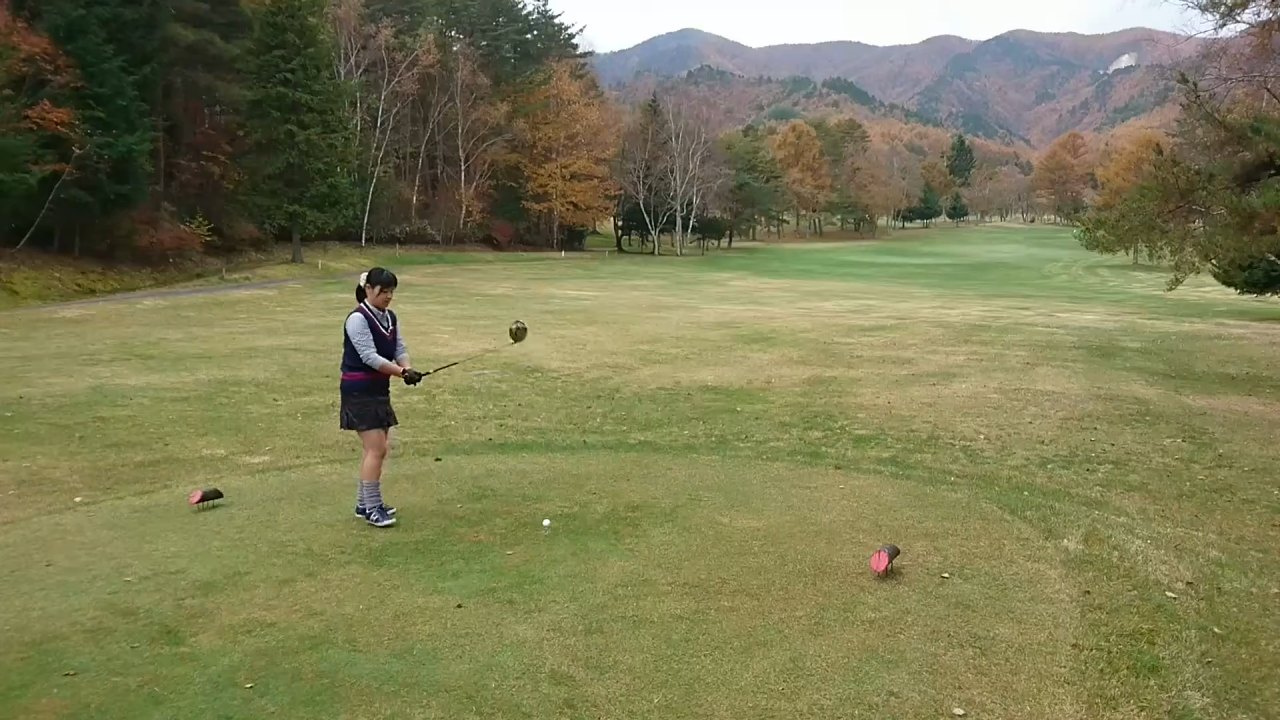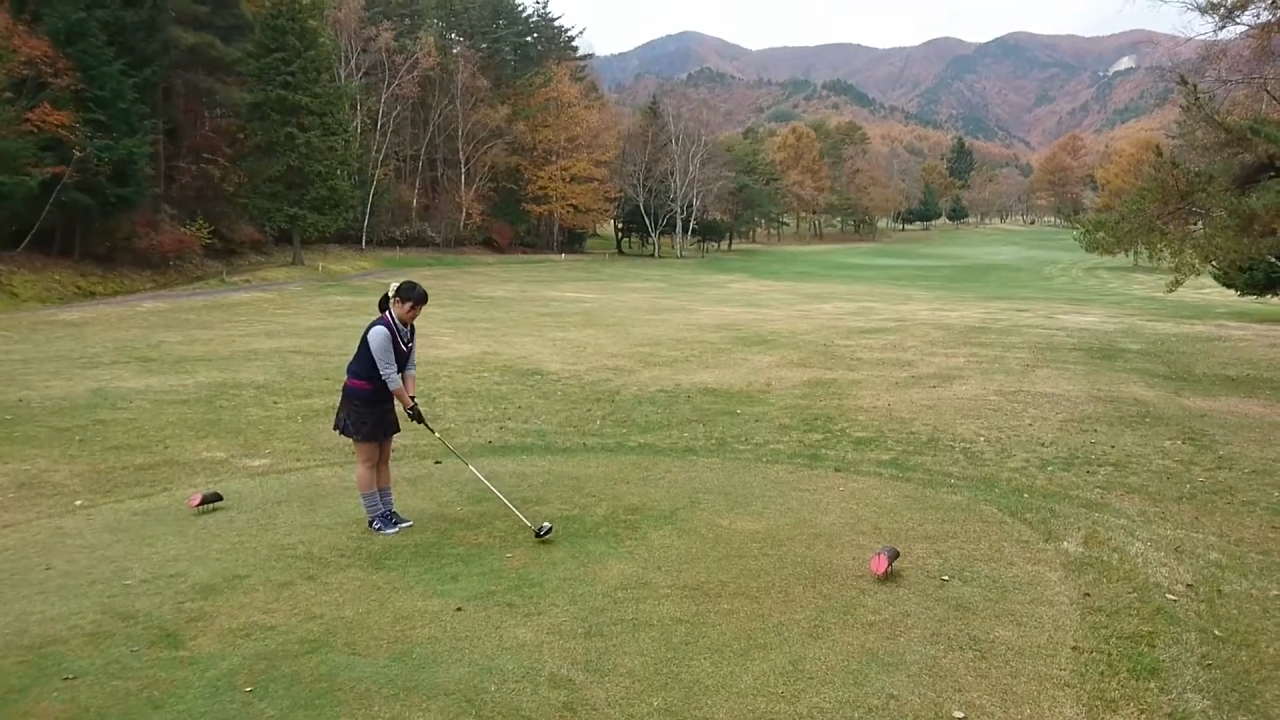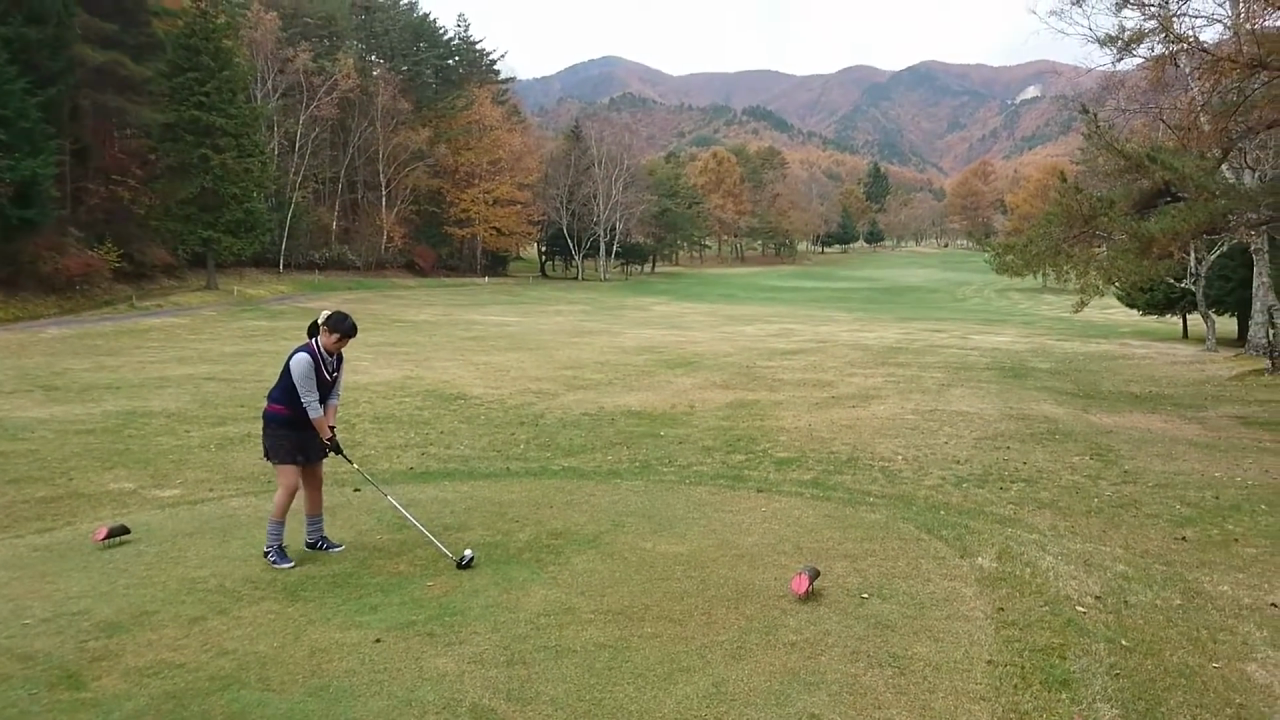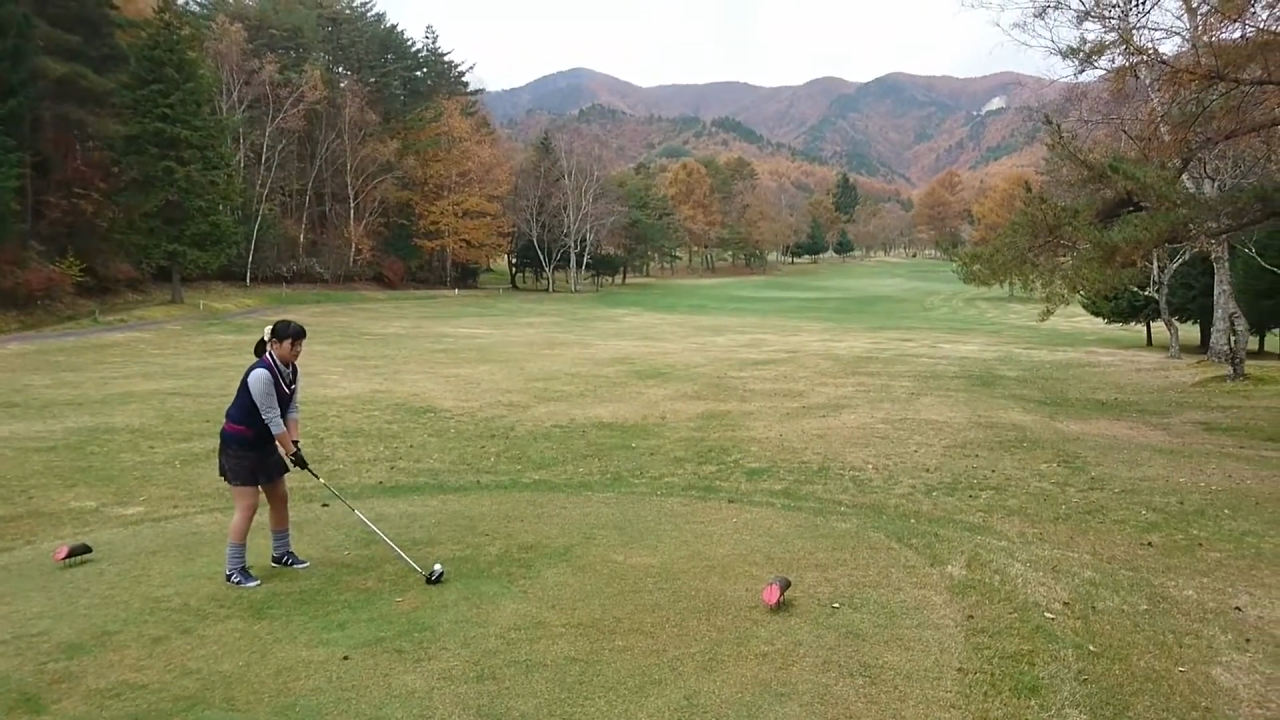
dt=1s
person 1, frame 1
left shoulder: (390, 318)
right shoulder: (358, 318)
left elbow: (399, 349)
right elbow: (369, 356)
left wrist: (407, 369)
right wrist: (402, 373)
left hip: (378, 389)
right hip: (359, 391)
left knee: (374, 449)
right knee: (377, 449)
left ankle: (366, 504)
right ankle: (372, 508)
person 1, frame 2
left shoulder: (408, 329)
right shoulder: (380, 331)
left elbow: (409, 366)
right elbow: (389, 374)
left wrist: (411, 398)
right wrist: (409, 405)
left hip: (383, 399)
right hip: (361, 399)
left knee: (383, 458)
right knee: (368, 460)
left ankle: (387, 511)
right ankle: (374, 516)
person 1, frame 3
left shoulder: (336, 358)
right shoulder: (303, 358)
left elbow: (332, 395)
right elbow: (310, 402)
left wrist: (330, 428)
right wrist: (327, 436)
left hip: (307, 424)
right hip: (281, 424)
left knee: (315, 482)
right knee: (290, 485)
left ankle: (315, 537)
right ankle: (272, 546)
person 1, frame 4
left shoulder: (291, 370)
right shoulder: (261, 374)
left elbow: (290, 410)
right elbow: (272, 418)
left wrist: (294, 443)
right wrist: (292, 452)
left hip: (264, 442)
right hip: (239, 444)
left knee: (279, 498)
right knee: (247, 506)
left ankle: (281, 553)
right ankle: (234, 569)
